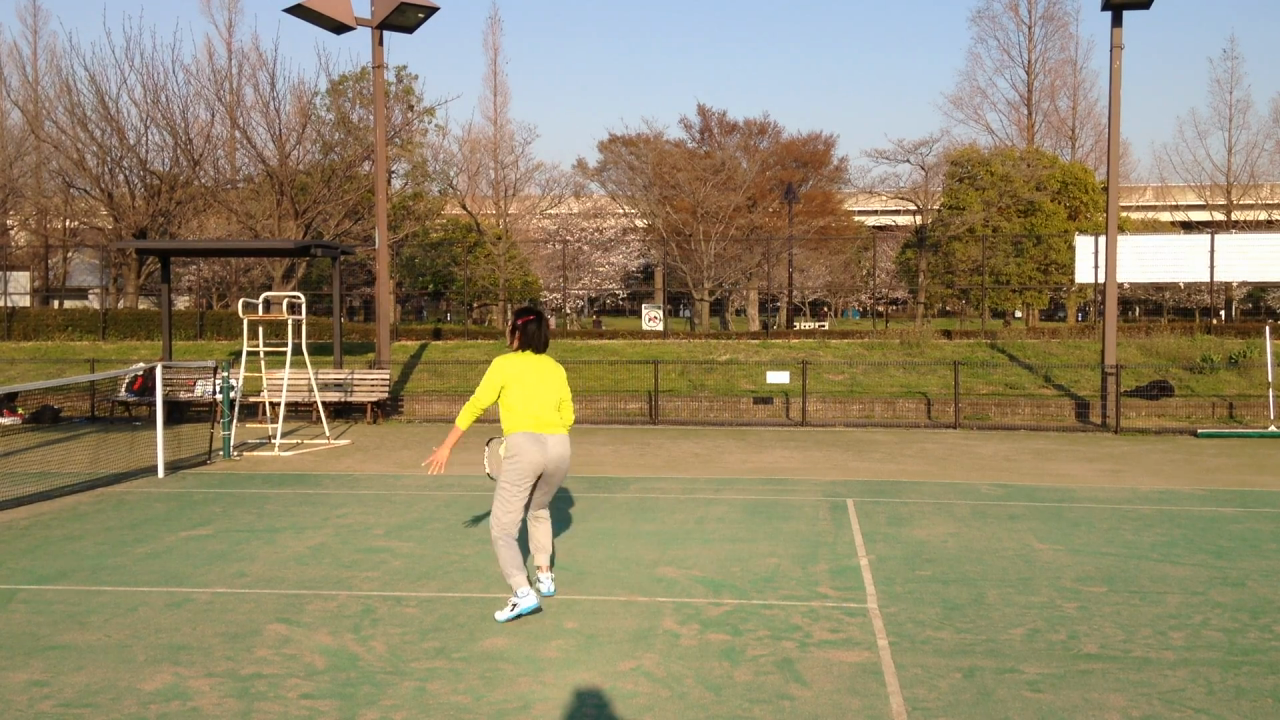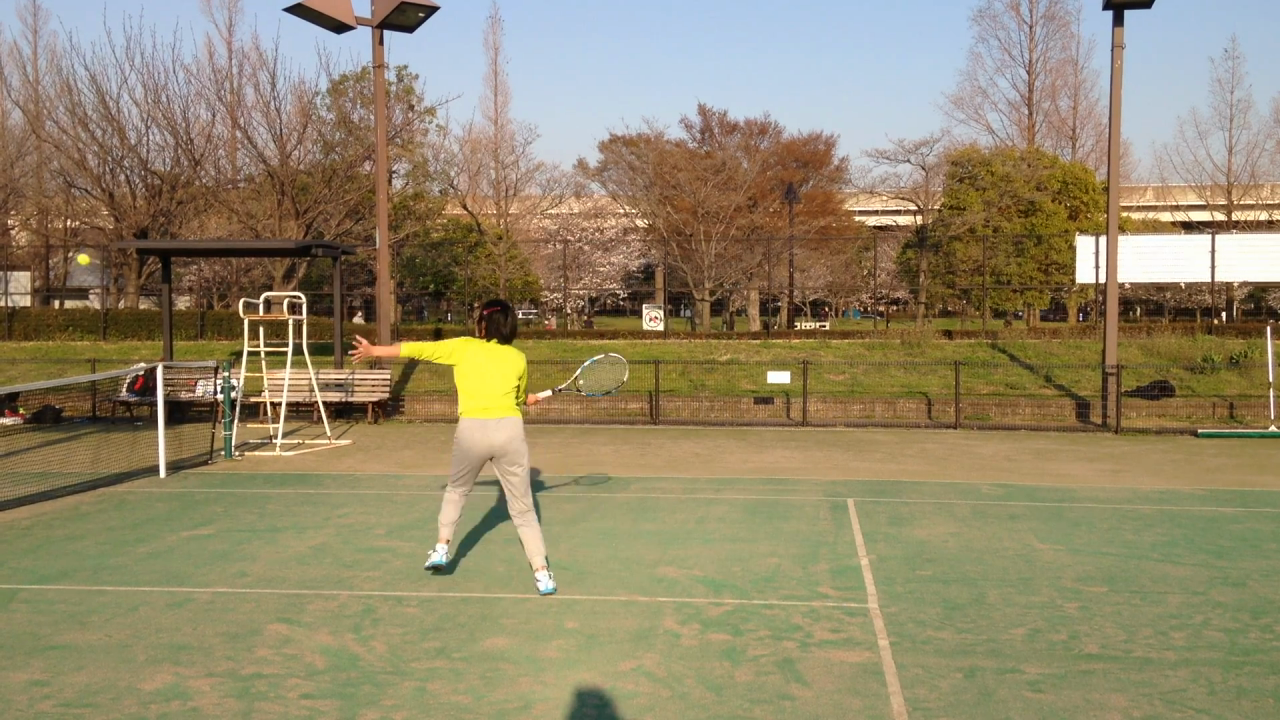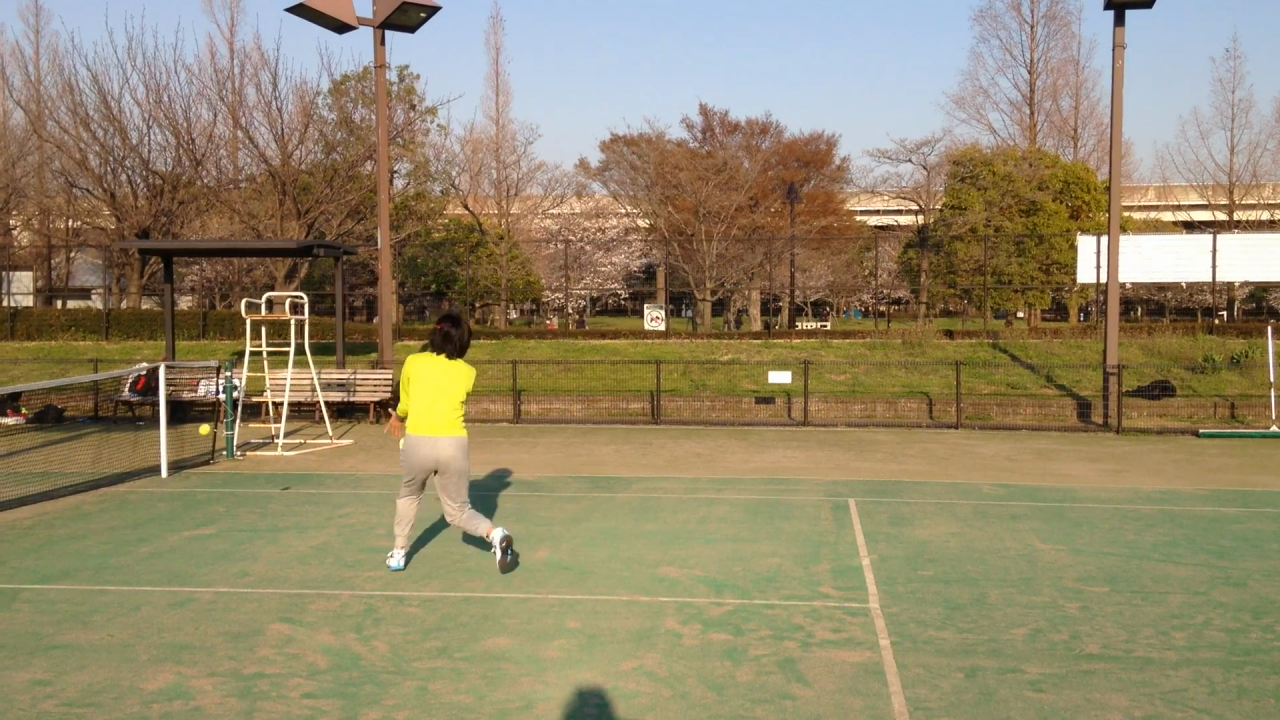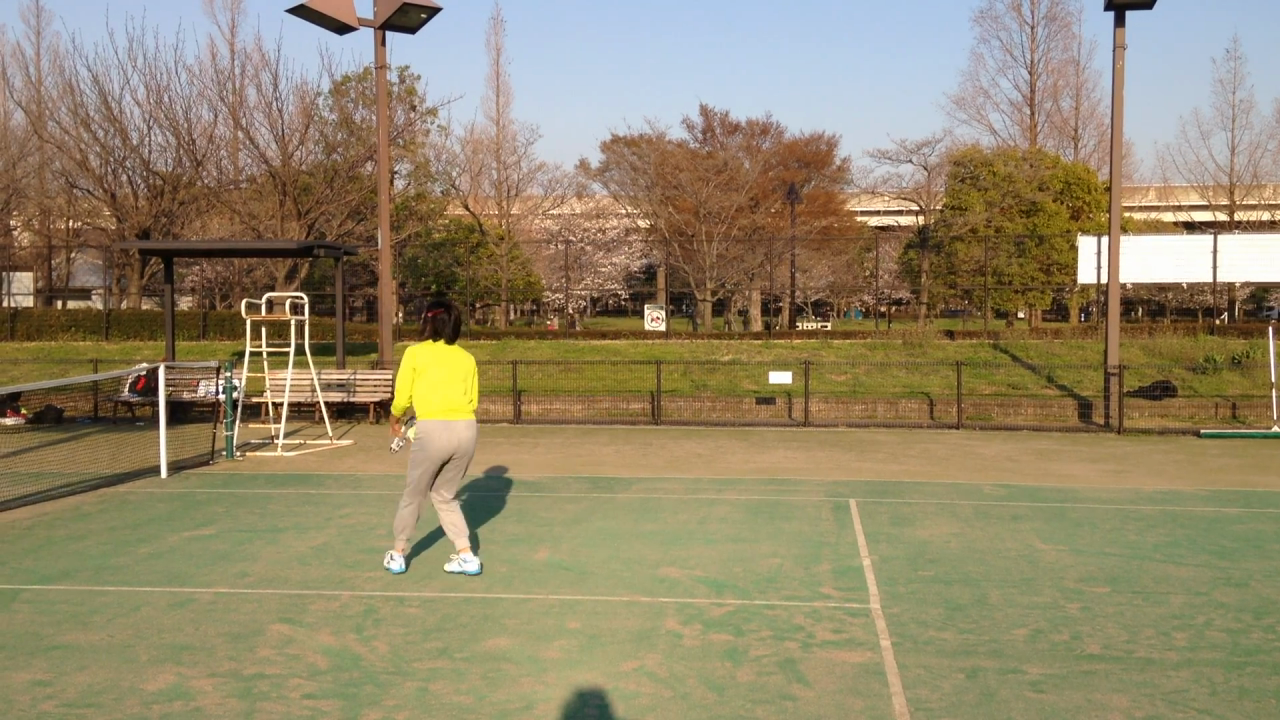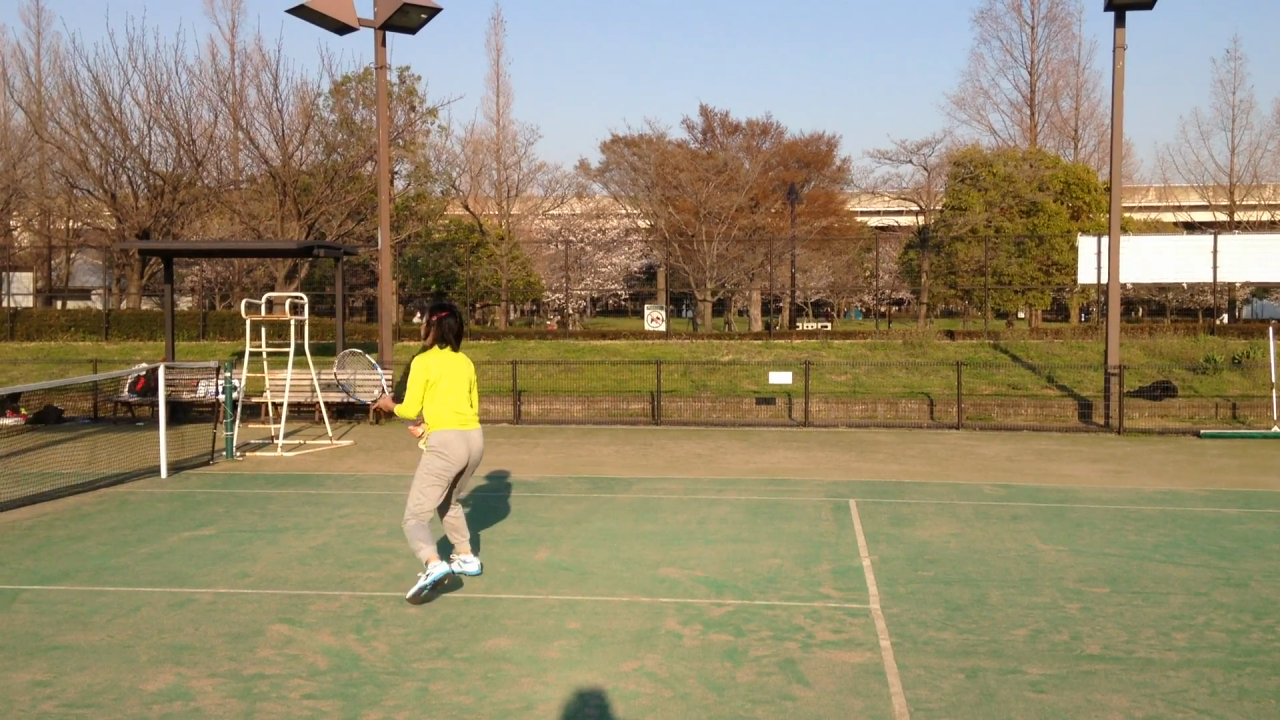
dt=0.3s
person 1, frame 1
left shoulder: (504, 364)
right shoulder: (555, 369)
left elbow: (474, 408)
left wrist: (446, 446)
left hip: (524, 448)
right hip: (559, 447)
left knee: (503, 530)
right knee: (538, 511)
left ankle: (523, 593)
right ankle: (544, 575)
person 1, frame 2
left shoulder: (464, 347)
right shoulder: (519, 359)
left elbow: (417, 350)
left wrist: (374, 350)
left hip: (473, 431)
right hip: (509, 430)
left knee: (458, 490)
right knee: (522, 507)
left ankle: (442, 548)
right ankle: (543, 575)
person 1, frame 3
left shoulder: (413, 362)
right shoulder: (468, 373)
left wrist: (397, 419)
left hip: (418, 445)
right hip: (453, 446)
left knee: (408, 495)
right knee: (457, 512)
left ankle: (399, 553)
right ankle: (496, 536)
person 1, frame 4
left shoulder: (414, 353)
right shoulder: (467, 358)
left elbow: (401, 400)
left wrist: (395, 420)
left hip: (434, 432)
right hip: (466, 430)
left knee: (413, 496)
right knee: (445, 496)
left ankle: (398, 553)
right ankle: (466, 557)
person 1, frame 5
left shoulder: (423, 362)
right shoulder: (465, 362)
left elbow: (411, 410)
left wrist: (389, 405)
left hip: (446, 443)
right hip: (474, 440)
left knee: (415, 517)
right knee: (448, 502)
left ankle: (433, 566)
right ankle: (466, 557)
